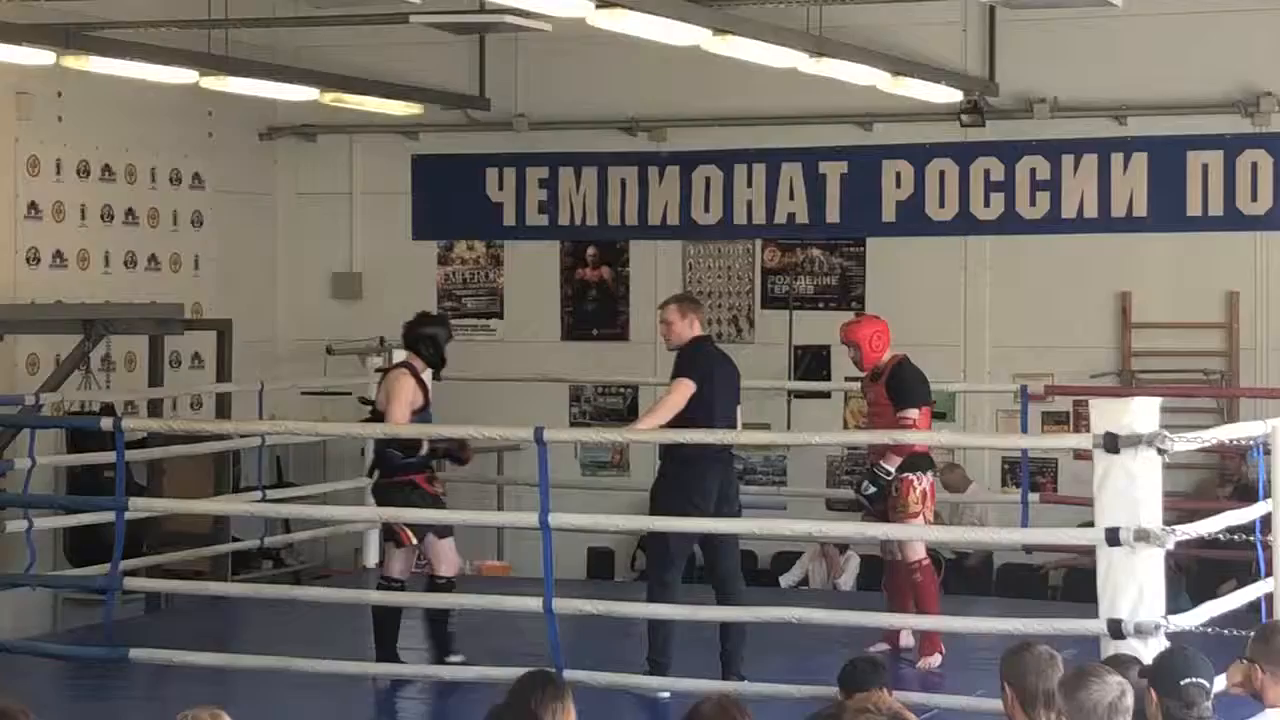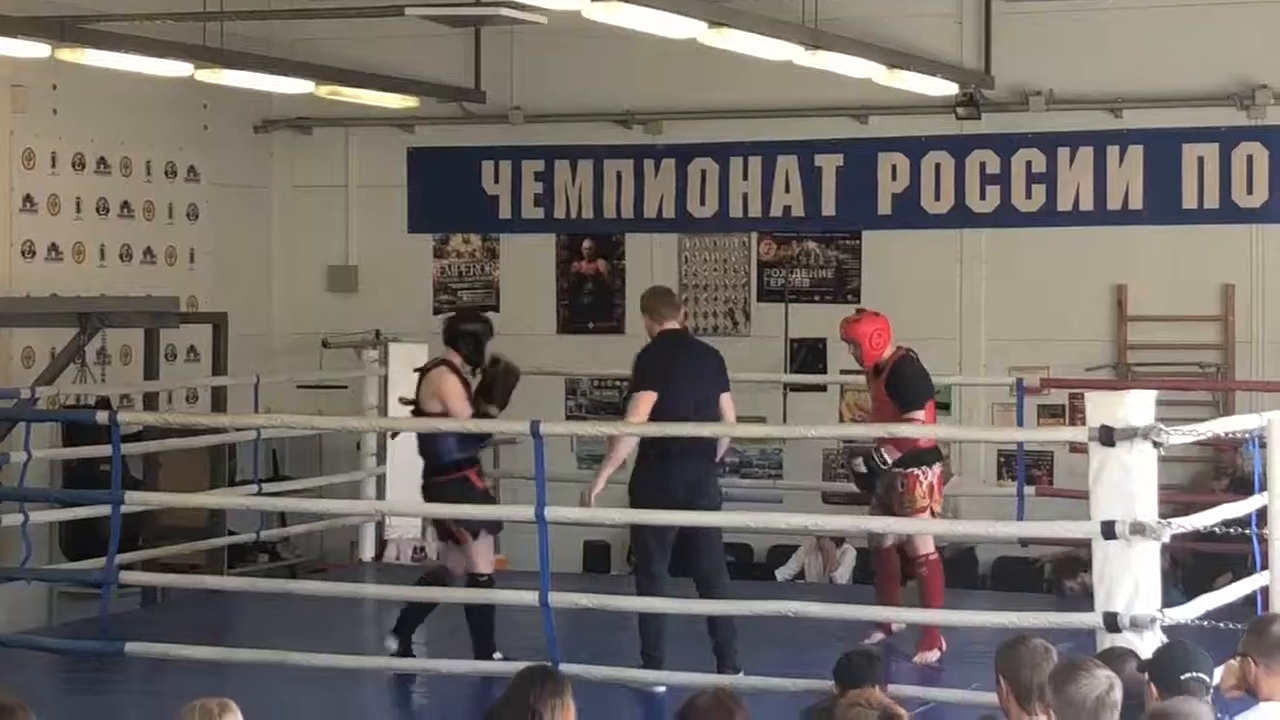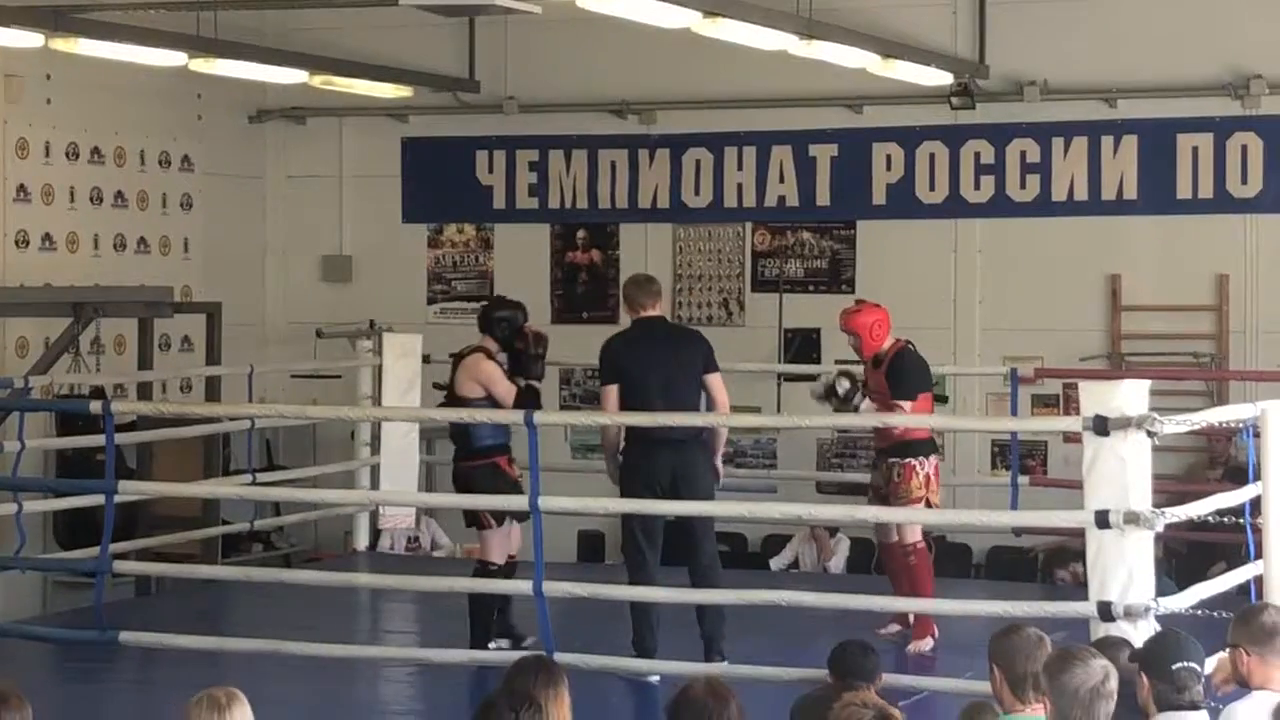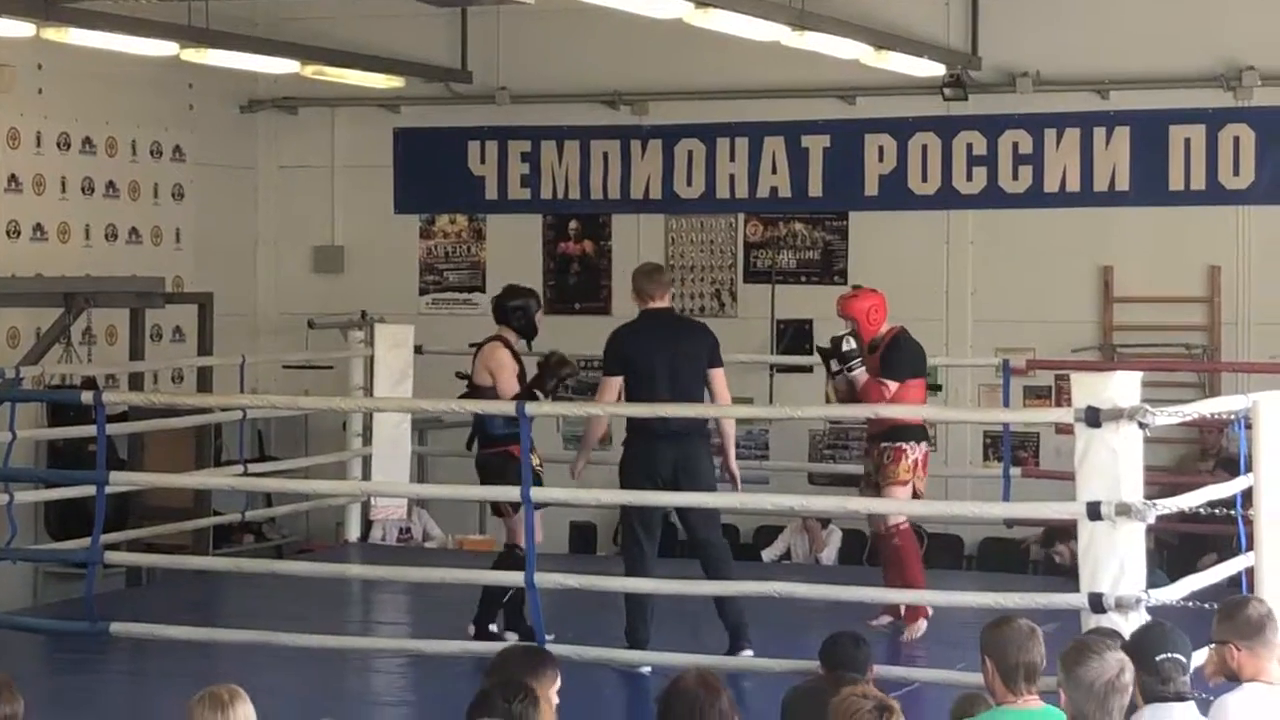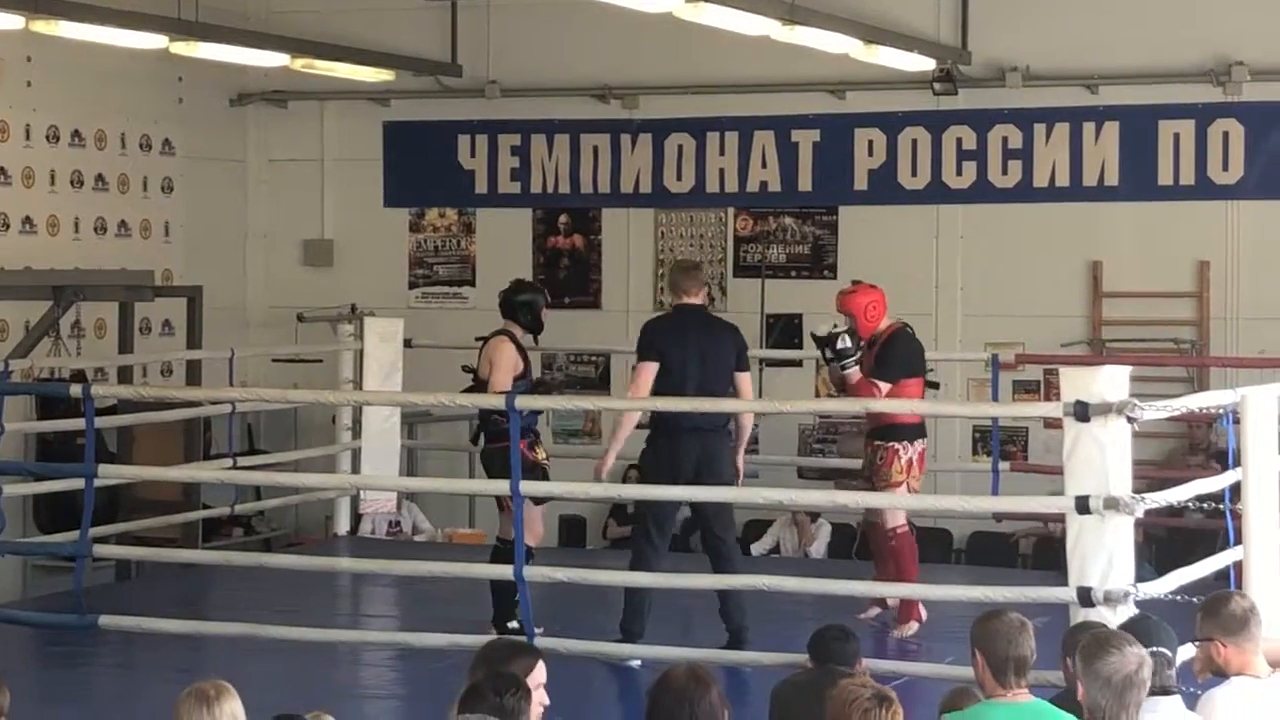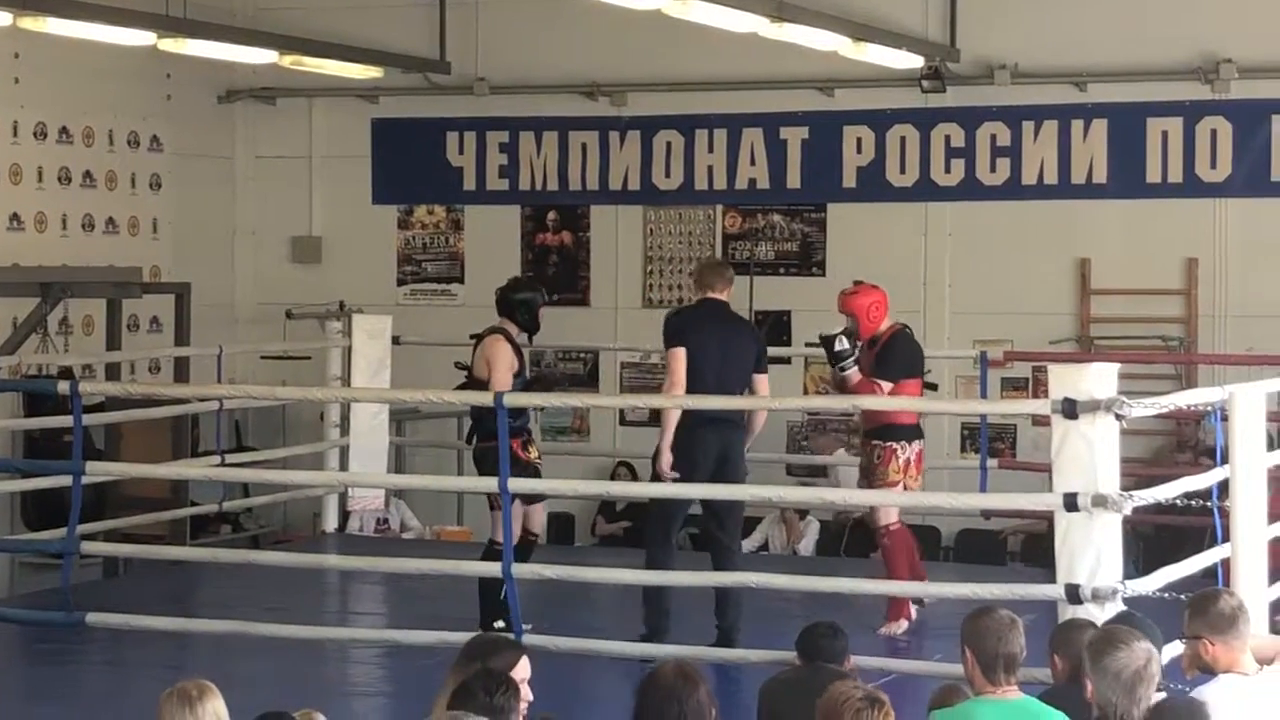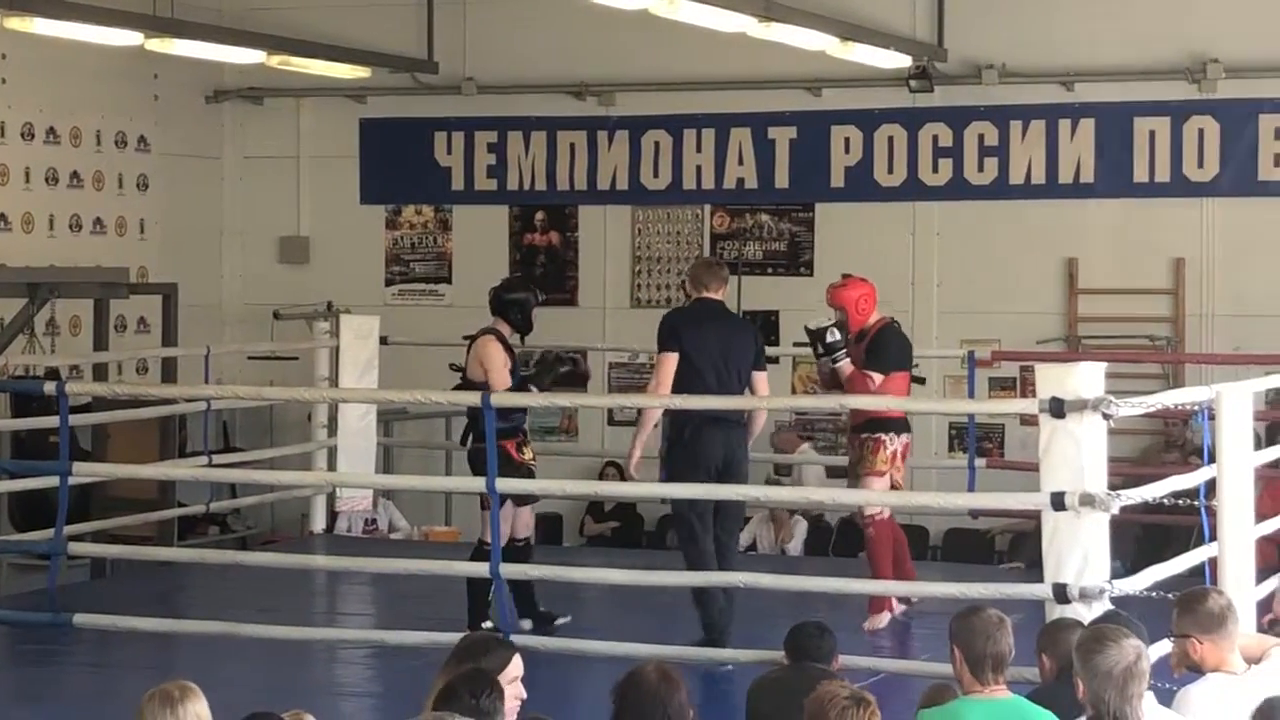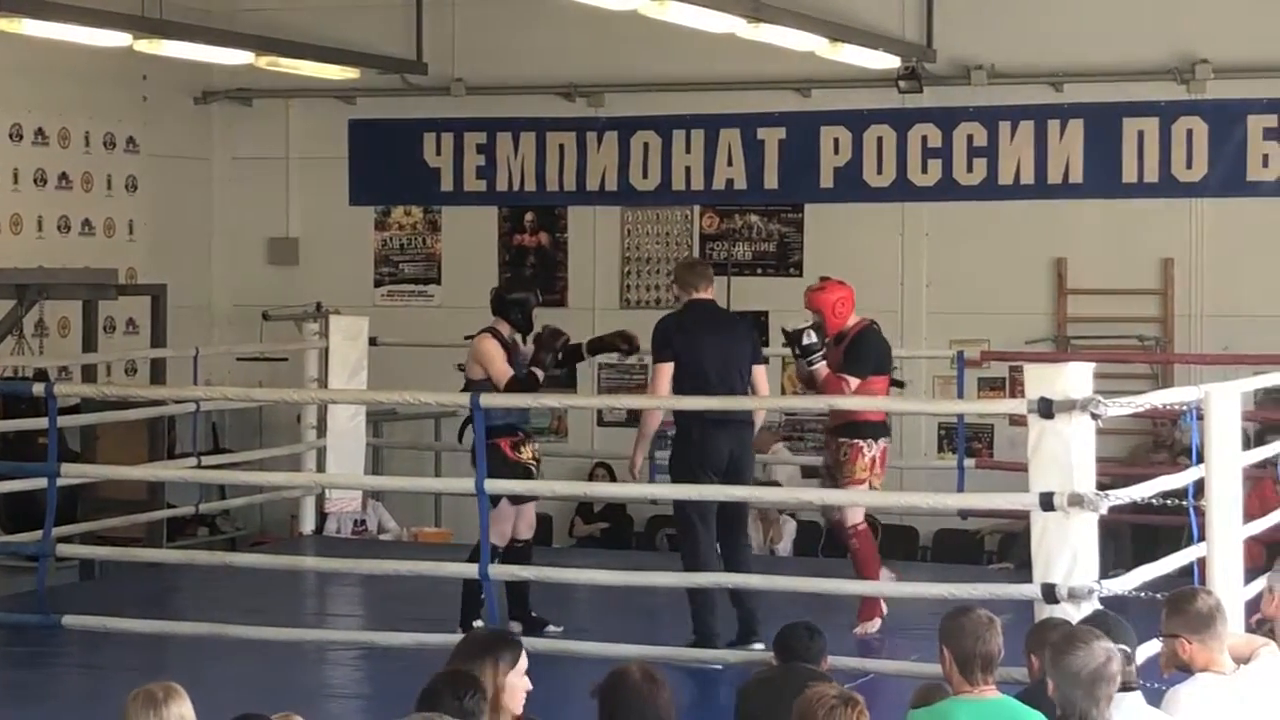
dt=0.3s
person 1, frame 1
left shoulder: (693, 356)
right shoulder: (726, 363)
left elbow: (675, 399)
left wrist: (633, 429)
left hip: (685, 474)
right hip: (722, 475)
left knee: (663, 576)
right knee: (727, 575)
left ankle: (659, 671)
right ankle: (734, 672)
person 1, frame 2
left shoulder: (653, 355)
right shoulder: (711, 356)
left elbow: (636, 422)
right elbow: (728, 420)
left wrist: (602, 476)
left hip: (660, 470)
right hip: (702, 470)
left knee: (651, 570)
right knee: (712, 569)
left ankle: (653, 666)
right ankle: (729, 663)
person 1, frame 3
left shoulder: (616, 347)
right shoulder: (693, 340)
left elbow: (611, 417)
right elbow: (721, 404)
left wrist: (611, 459)
right wrist: (716, 454)
left hip: (644, 459)
right hip: (691, 456)
left knee: (642, 561)
right knee: (704, 555)
left ankle: (646, 656)
right ankle: (714, 651)
person 1, frame 4
left shoulder: (624, 338)
right shoulder: (700, 333)
left elbow: (605, 406)
right elbow: (722, 400)
left wrist: (583, 455)
right wrist: (729, 455)
left hip: (645, 451)
right hip: (693, 449)
left knee: (640, 552)
right knee: (711, 544)
left ankle: (638, 647)
right ankle: (740, 637)
person 1, frame 5
left shoulder: (657, 330)
right shoulder: (729, 333)
left elbow: (638, 396)
right elbow: (746, 402)
left wrist: (611, 451)
right wrist: (738, 452)
left hip: (669, 445)
right hip: (715, 447)
left knee: (648, 546)
right knee: (723, 544)
left ankle: (632, 639)
right ankle: (739, 639)
person 1, frame 6
left shoulder: (681, 319)
right shoulder: (749, 332)
left elbow: (676, 384)
right elbow: (761, 404)
left wrist: (664, 444)
left hip: (691, 436)
right hip: (730, 440)
left knee: (661, 535)
right knee: (726, 542)
left ankle: (656, 632)
right ankle: (728, 637)
person 1, frame 7
left shoulder: (677, 321)
right shoulder: (747, 330)
left elbow: (661, 387)
right elbow: (762, 402)
left wrist: (637, 443)
left hip: (692, 437)
right hip: (733, 439)
left knee: (697, 539)
right knee: (725, 541)
left ankle: (717, 637)
right ankle: (720, 632)
person 1, frame 8
left shoulder: (671, 327)
right shoulder: (742, 326)
left elbow: (659, 396)
right elbow: (762, 394)
left wrist: (639, 449)
left hip: (697, 440)
right hip: (739, 439)
left knee: (698, 541)
right knee: (736, 537)
left ankle: (707, 641)
right ankle: (749, 629)
person 2, frame 1
left shoulder: (905, 375)
right shoulder: (871, 378)
left elbow: (908, 433)
left wrist: (880, 473)
right wrist: (873, 474)
left hip: (909, 474)
right hip: (887, 474)
left knee: (912, 554)
right knee: (892, 554)
left ankle: (933, 642)
right ankle: (900, 631)
person 2, frame 2
left shoulder: (905, 370)
right shoulder: (878, 370)
left wrist: (875, 460)
right wrist: (869, 459)
left hip: (916, 466)
right hip: (893, 468)
left knee: (920, 548)
right knee: (880, 541)
left ankle: (932, 636)
right ankle: (889, 618)
person 2, frame 3
left shoulder: (906, 362)
right shoulder: (874, 363)
right elbow: (875, 409)
left wrist: (855, 400)
right wrist: (842, 396)
left hip: (913, 457)
right hip: (887, 457)
left knee: (910, 538)
right knee: (887, 538)
left ankle: (926, 625)
right ankle: (906, 612)
person 2, frame 4
left shoulder: (902, 346)
right shoulder: (868, 349)
left elbow: (877, 397)
right elbow: (848, 400)
left wrist: (853, 362)
right wrist: (836, 367)
left hip: (904, 442)
right hip: (879, 443)
left knee: (893, 521)
right knee: (879, 527)
left ankle: (919, 604)
right ankle: (897, 602)
person 2, frame 5
left shoulder: (899, 344)
right shoulder: (874, 342)
left elbow: (870, 396)
right elbow: (849, 389)
left wrist: (847, 359)
right wrist: (833, 357)
left hip: (900, 440)
right hip: (880, 438)
left knee: (893, 522)
right knee: (874, 519)
left ankle: (911, 608)
right ankle: (886, 593)
person 2, frame 6
left shoulder: (899, 344)
right shoulder: (872, 343)
left elbow: (872, 395)
right elbow: (849, 389)
left wrist: (845, 362)
right wrist: (837, 358)
left hip: (897, 440)
right hip: (878, 439)
left knee: (885, 520)
right knee: (885, 519)
left ankle: (901, 608)
right ankle: (917, 582)
person 2, frame 7
left shoulder: (888, 337)
right shoulder: (858, 337)
left elbow: (864, 388)
right elbow: (833, 385)
left wrist: (837, 353)
right wrist: (822, 351)
left hip: (885, 433)
right hip: (862, 433)
left knee: (871, 513)
right knee: (881, 516)
left ankle: (882, 602)
person 2, frame 8
left shoulder: (867, 340)
right shoulder: (839, 339)
left elbow: (840, 391)
right elbow: (815, 385)
left wrist: (814, 355)
right wrist: (800, 353)
left hip: (863, 437)
right hip: (841, 436)
left knee: (851, 520)
right knee: (835, 515)
left ankle: (873, 607)
right ankle: (876, 574)
person 3, frame 1
left shoulder: (410, 378)
right shoulder: (404, 380)
right elbow: (397, 440)
left wrist: (439, 446)
right wrist: (441, 448)
left hip: (405, 485)
right hip: (407, 487)
left knee: (396, 574)
right knee: (446, 568)
left ankle: (385, 657)
right ankle: (444, 655)
person 3, frame 2
left shoulder: (445, 373)
right shoulder: (446, 378)
right elbow: (476, 432)
left wrist: (487, 389)
right wrist: (496, 398)
left hip: (451, 480)
right hip: (456, 482)
left knee: (452, 566)
right knee: (481, 568)
left ankle: (401, 638)
right ankle: (486, 655)
person 3, frame 3
left shoulder: (476, 360)
right shoulder: (481, 364)
left elbow: (506, 400)
right elbow: (524, 409)
left wrist: (520, 368)
right wrist: (532, 371)
left hip: (483, 466)
right hip: (486, 469)
left knee: (509, 550)
right knee: (494, 559)
left ankle: (503, 631)
right ankle: (480, 643)
person 3, frame 4
left shoulder: (501, 350)
right shoulder: (497, 352)
right elbow: (516, 406)
left wrist: (546, 378)
right wrist: (547, 382)
left hip: (508, 455)
right hip: (503, 456)
left knee: (522, 541)
right knee: (526, 543)
left ankle: (514, 624)
right ankle: (483, 623)
person 3, frame 5
left shoulder: (506, 344)
right shoulder: (504, 347)
right elbow: (498, 406)
left wrist: (535, 395)
left hip: (515, 450)
right hip: (510, 451)
left knee: (511, 537)
right knee: (527, 538)
left ankle: (505, 617)
right ankle: (504, 622)
person 3, frame 6
left shoulder: (499, 341)
right shoulder: (499, 345)
right elbow: (503, 405)
left wrist: (532, 389)
right wrist: (535, 393)
left hip: (511, 448)
right hip: (503, 450)
left knee: (533, 527)
right knee: (506, 539)
left ankle: (498, 610)
right ankle: (491, 621)
person 3, frame 7
left shoulder: (498, 343)
right shoulder: (489, 344)
right elbow: (510, 401)
left wrist: (554, 372)
right wrist: (543, 377)
left hip: (511, 449)
right hip: (497, 450)
left knee: (522, 532)
right knee: (495, 538)
left ankle: (530, 612)
right ankle: (478, 621)
person 3, frame 8
left shoulder: (508, 343)
right shoulder: (485, 343)
left elbow: (556, 359)
right elbow: (517, 389)
left wrist: (603, 344)
right wrist: (542, 355)
left hip: (518, 447)
right hip: (499, 449)
left knee: (523, 533)
right knee: (498, 537)
left ankle: (521, 614)
right ankle: (470, 620)
